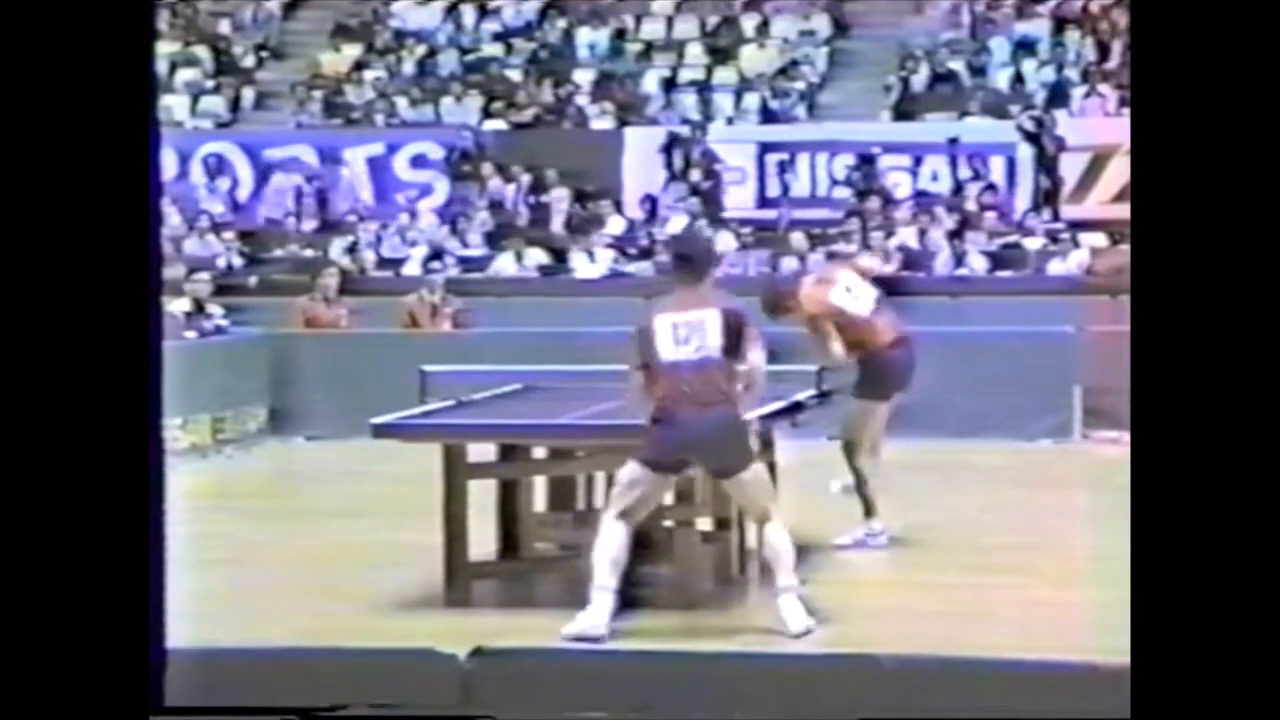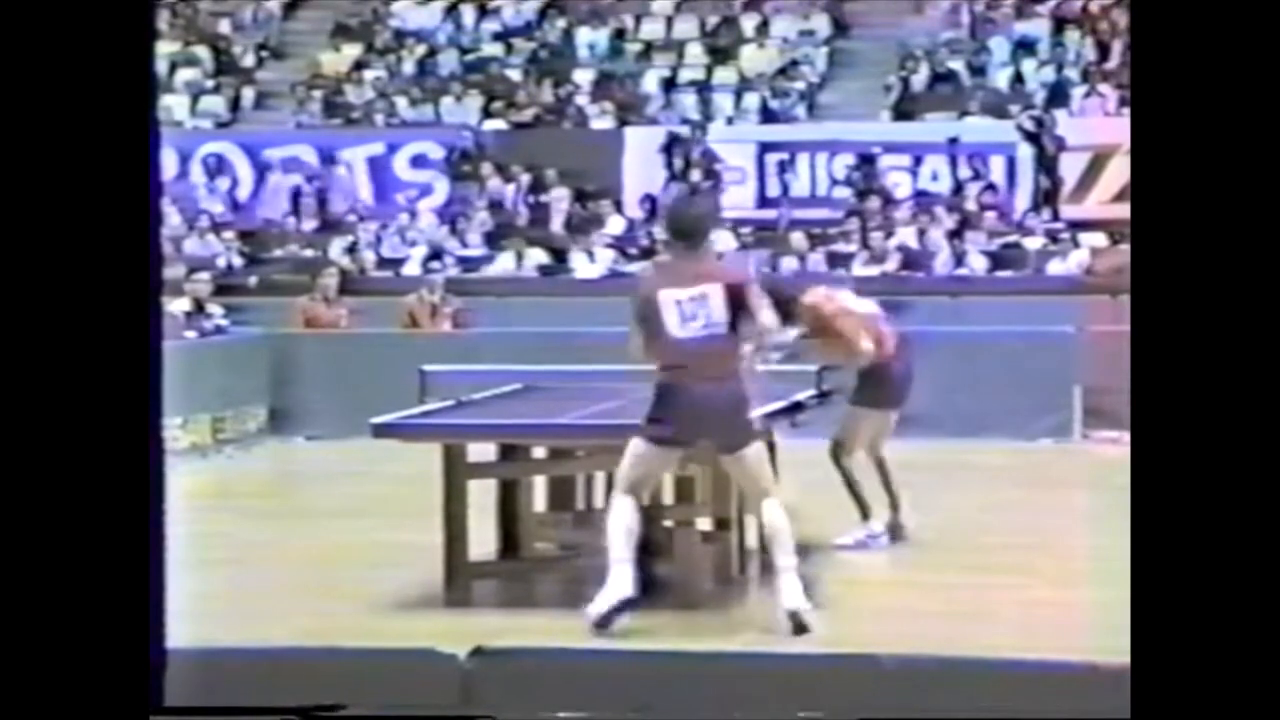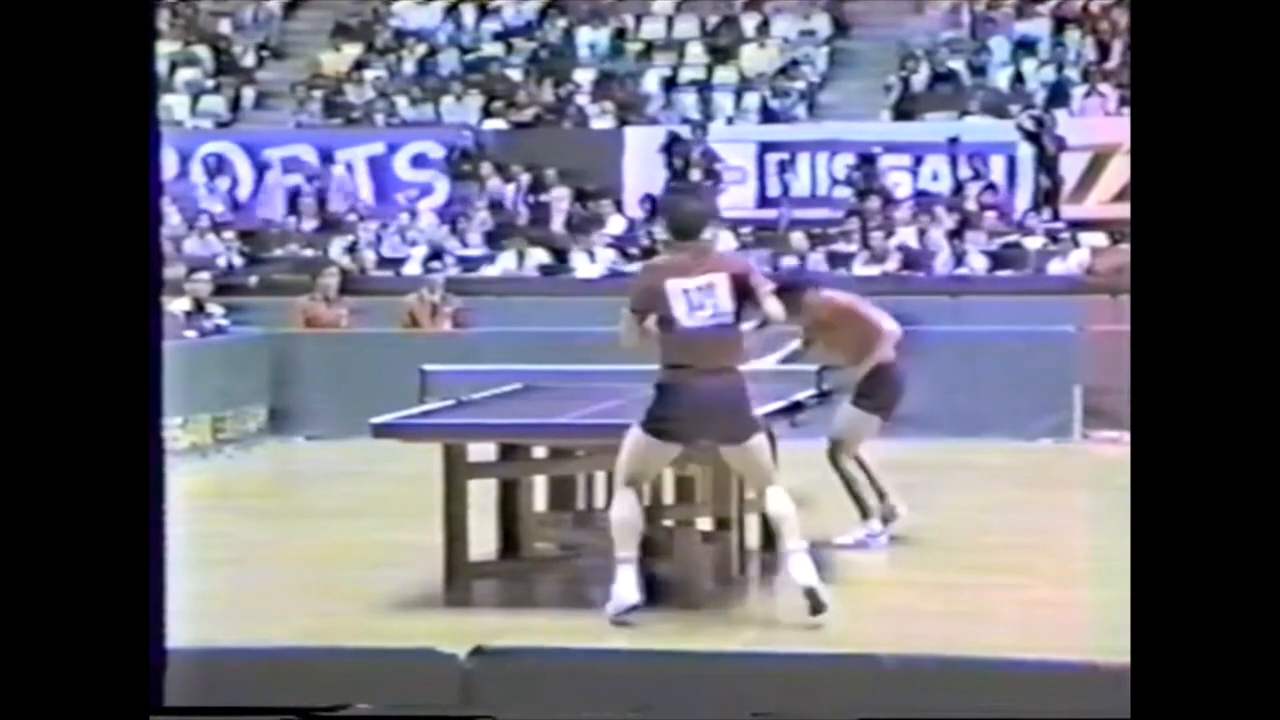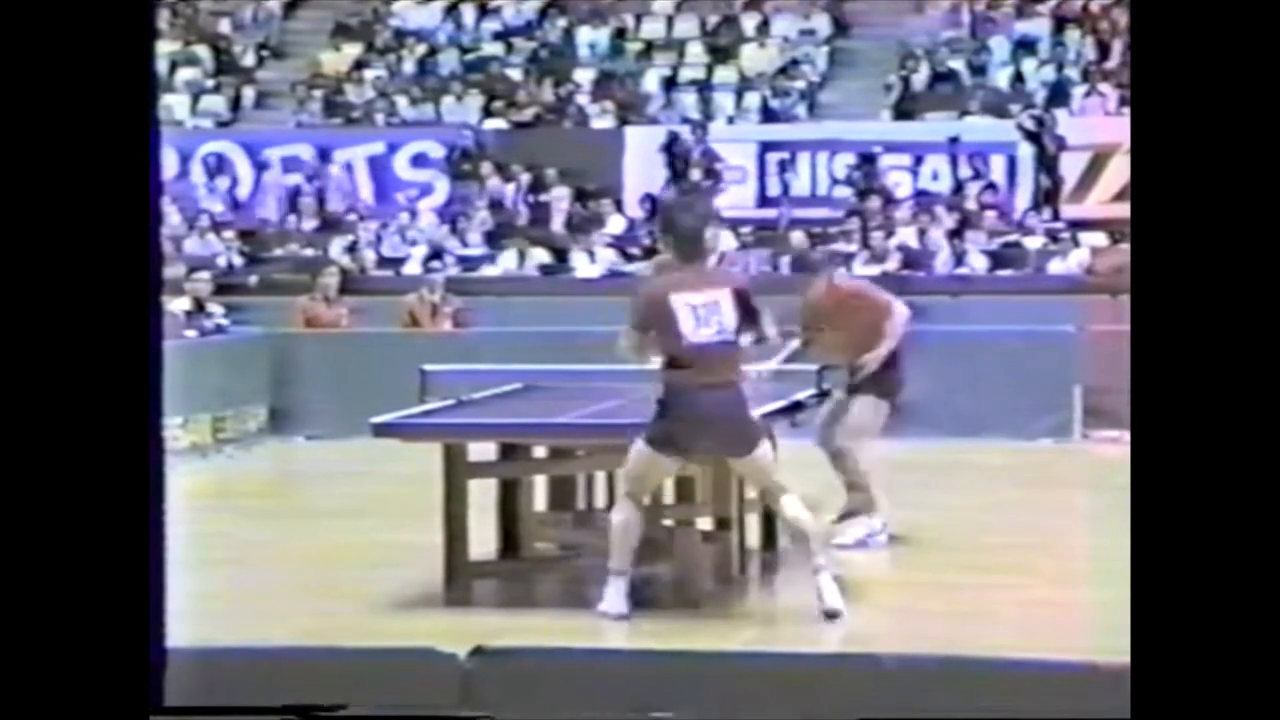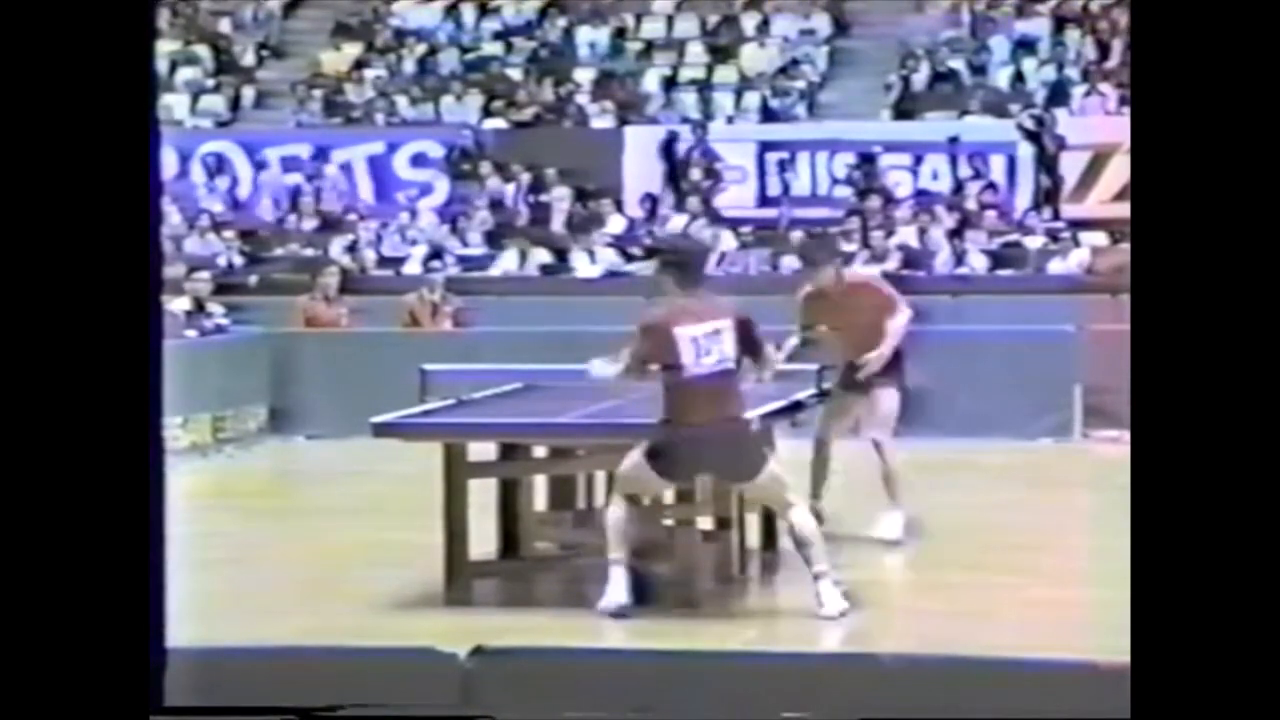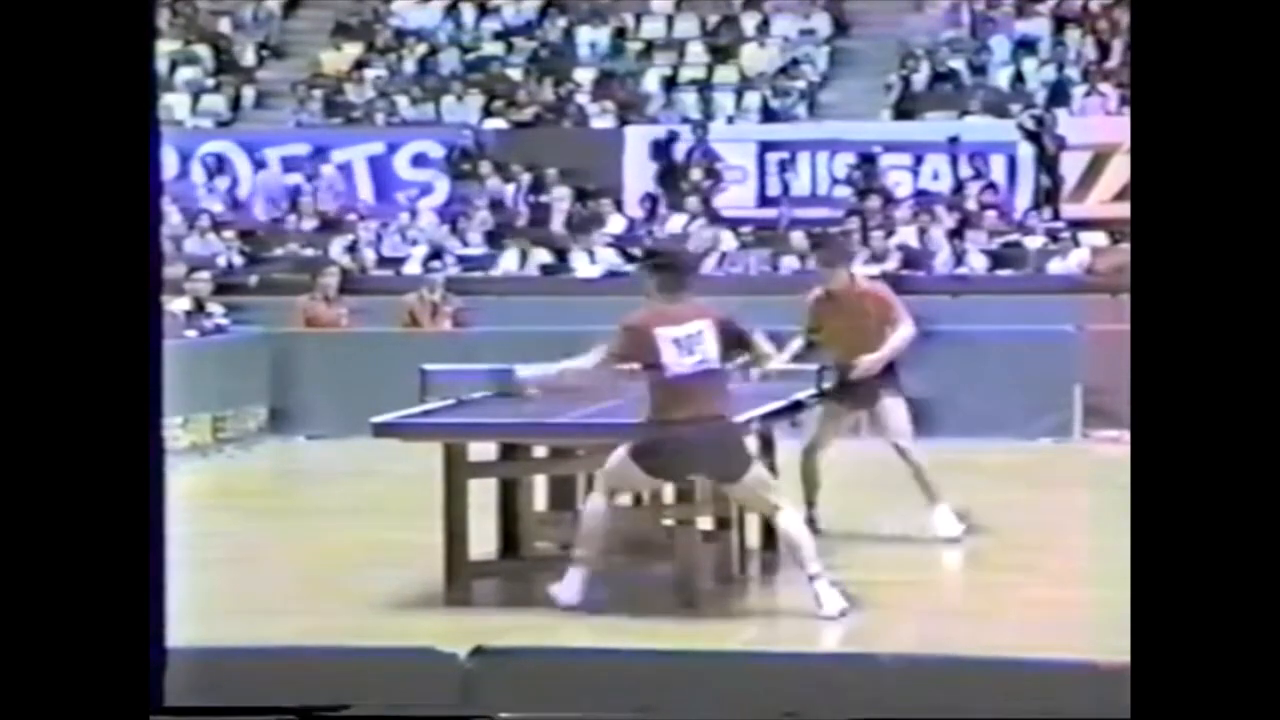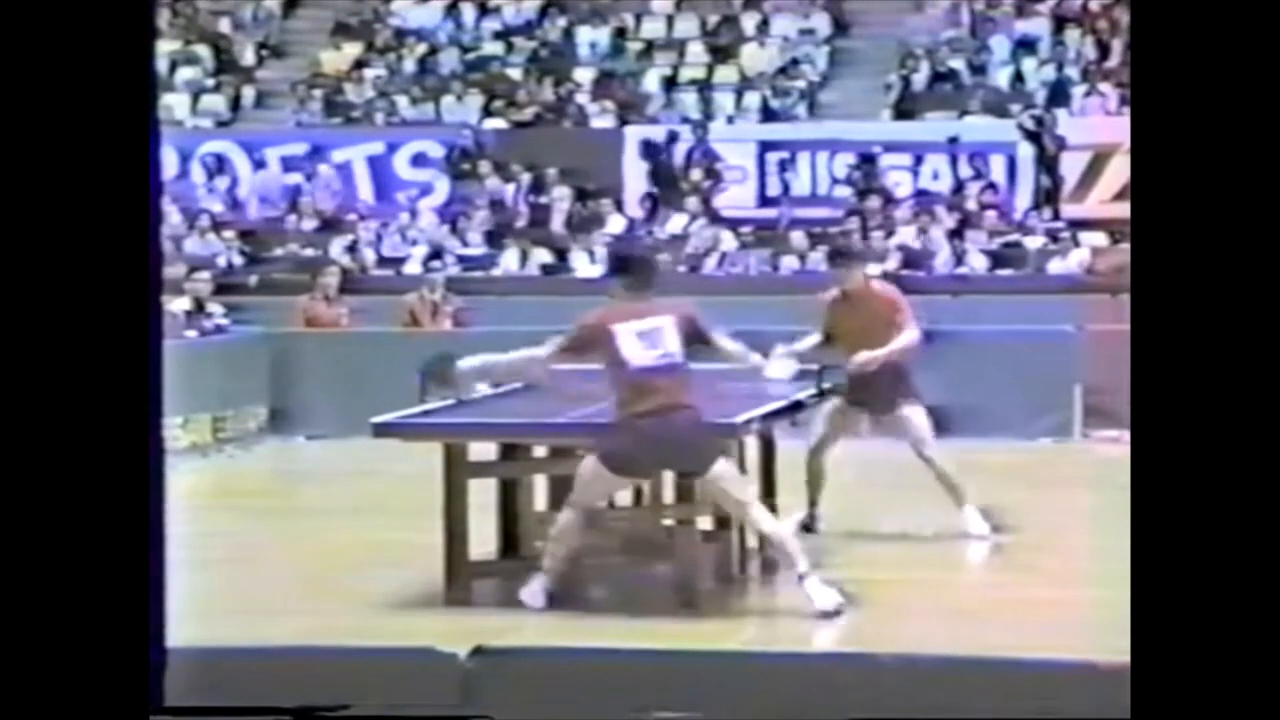
dt=0.1s
person 1, frame 1
left shoulder: (652, 315)
right shoulder: (730, 310)
left elbow: (641, 388)
right elbow: (757, 368)
right wrist: (743, 399)
left hip: (669, 429)
right hip: (723, 427)
left knee: (617, 518)
right knee: (768, 516)
left ankle: (599, 611)
right ankle: (791, 606)
person 1, frame 2
left shoulder: (651, 283)
right shoulder: (732, 278)
left elbow: (641, 347)
right elbow: (769, 325)
right wrist: (739, 335)
left hip: (674, 402)
right hip: (727, 399)
left knee: (625, 493)
right knee: (766, 497)
left ankle: (620, 581)
right ankle: (791, 588)
person 1, frame 3
left shoulder: (652, 273)
right shoulder: (734, 268)
left elbow: (630, 336)
right elbow: (775, 315)
left hip: (677, 395)
right hip: (728, 393)
left knee: (627, 482)
right knee: (767, 484)
left ankle: (627, 584)
right ankle: (801, 568)
person 1, frame 4
left shoulder: (656, 291)
right shoulder: (734, 285)
left elbow: (631, 350)
right elbow: (768, 336)
left hip: (680, 409)
right hip: (730, 407)
left knee: (629, 493)
right knee: (779, 492)
left ankle: (616, 591)
right ankle: (823, 581)
person 1, frame 5
left shoulder: (657, 322)
right shoulder: (732, 315)
left elbow: (626, 373)
right elbow: (768, 365)
left wrist: (603, 369)
left hip: (682, 440)
right hip: (734, 436)
left knee: (622, 491)
right knee: (788, 506)
left ankle: (618, 586)
right ankle: (824, 587)
person 1, frame 6
left shoulder: (638, 324)
right shoulder: (715, 317)
left elbow: (593, 365)
right elbow: (765, 354)
left wrist: (543, 374)
left hip: (667, 438)
right hip: (719, 436)
left knee: (603, 487)
right knee: (778, 508)
left ankle: (575, 582)
right ankle: (823, 588)
person 1, frame 7
left shoulder: (601, 321)
right shoulder: (681, 314)
left elbow: (546, 354)
right elbow: (731, 350)
left wrist: (487, 362)
right wrist: (758, 361)
left hip: (635, 434)
right hip: (688, 430)
left knee: (579, 502)
right knee: (750, 508)
left ankle: (541, 584)
right ankle: (811, 586)
person 2, frame 1
left shoulder: (810, 307)
right shoulder: (833, 273)
left elbow: (837, 355)
right elbow: (873, 270)
left hip: (881, 362)
right hip: (903, 349)
left knee: (852, 447)
right knee: (868, 431)
left ankle: (873, 528)
right ankle: (862, 482)
person 2, frame 2
left shoulder: (822, 309)
right shoulder: (821, 298)
left elbow: (866, 350)
left hip: (881, 375)
right hip: (894, 367)
left knee: (841, 451)
right knee: (872, 449)
left ankle: (873, 529)
right ankle: (895, 519)
person 2, frame 3
left shoulder: (842, 307)
right shoulder: (815, 315)
left elbow: (891, 331)
right elbow: (809, 344)
left wrist: (864, 366)
left hip: (880, 381)
right hip: (864, 380)
left knee: (838, 451)
right knee: (845, 447)
left ankle: (871, 527)
right ankle: (888, 505)
person 2, frame 4
left shoulder: (854, 290)
right shoulder: (813, 306)
left elbow: (901, 311)
right elbow: (810, 342)
left wrist: (881, 350)
left hip: (881, 370)
right hip: (858, 372)
left knee: (847, 445)
right knee: (826, 436)
left ankle: (873, 522)
right ankle: (857, 501)
person 2, frame 5
left shoulder: (865, 284)
right shoulder: (810, 297)
left elbow: (903, 312)
right elbow: (804, 334)
left wrist: (886, 348)
right wrist: (783, 353)
left hip: (883, 366)
right hip: (852, 368)
left knee: (878, 438)
right knee: (822, 440)
left ankle: (896, 511)
right ankle: (814, 507)
person 2, frame 6
left shoulder: (875, 293)
right shoulder: (818, 301)
left elbow: (906, 329)
right elbow: (810, 338)
left wrist: (880, 356)
right wrist: (786, 356)
left hip: (881, 375)
right hip: (848, 381)
left knee: (902, 446)
right knee: (810, 449)
left ankle: (939, 510)
right ankle: (809, 515)
person 2, frame 7
left shoulder: (887, 296)
right shoulder: (832, 302)
left elbow: (913, 335)
right elbow: (826, 336)
left wrist: (879, 355)
right wrist: (795, 348)
left hip: (892, 380)
right hip: (858, 386)
left knee: (926, 451)
right knee: (817, 448)
left ankle: (967, 510)
right ankle: (811, 515)
